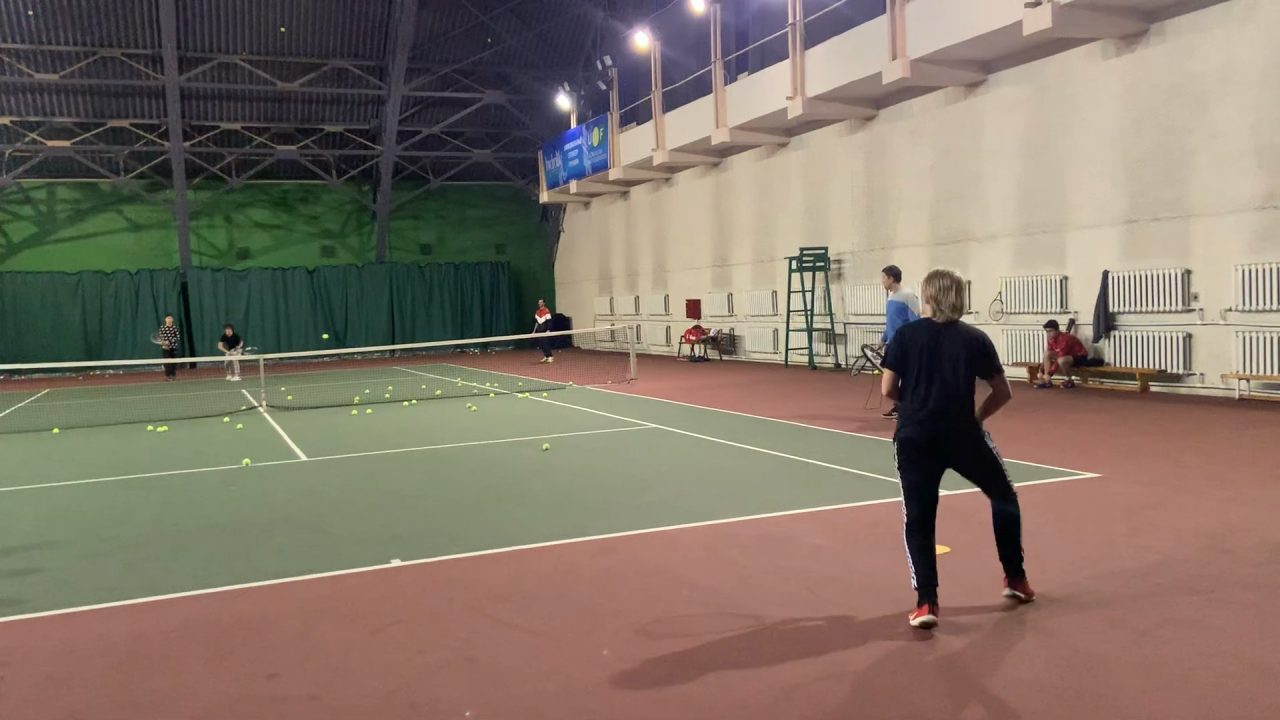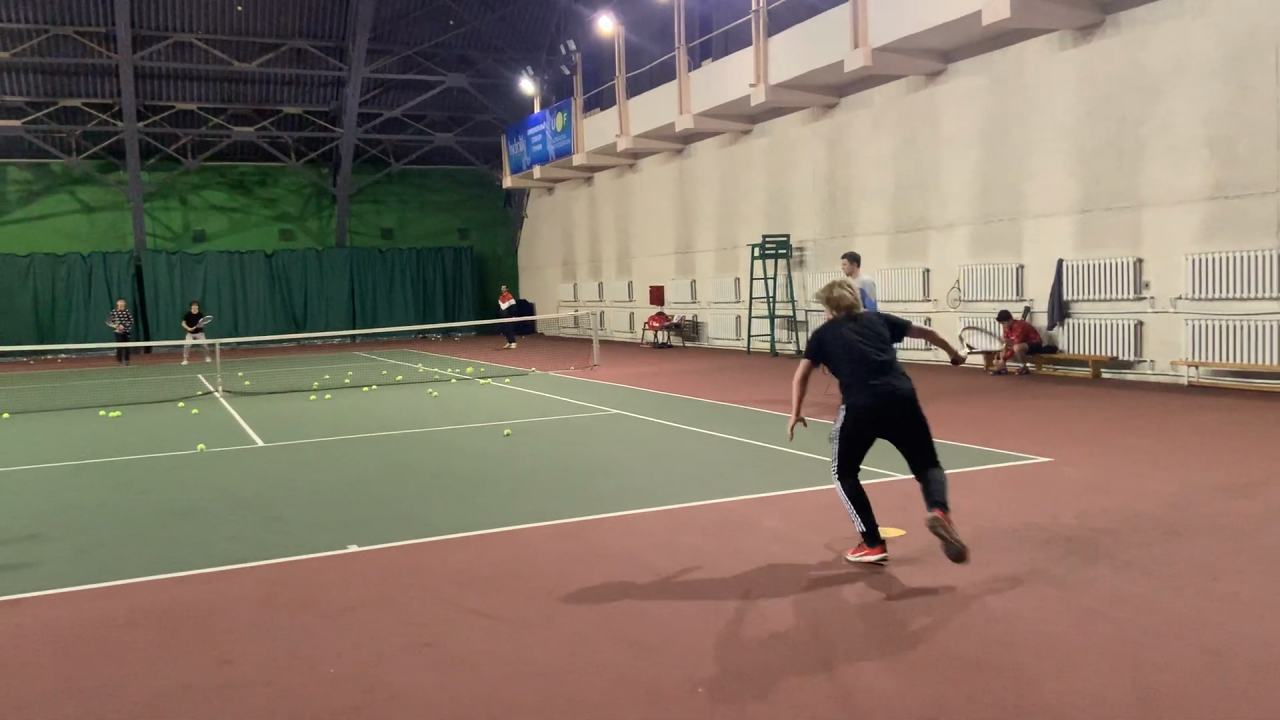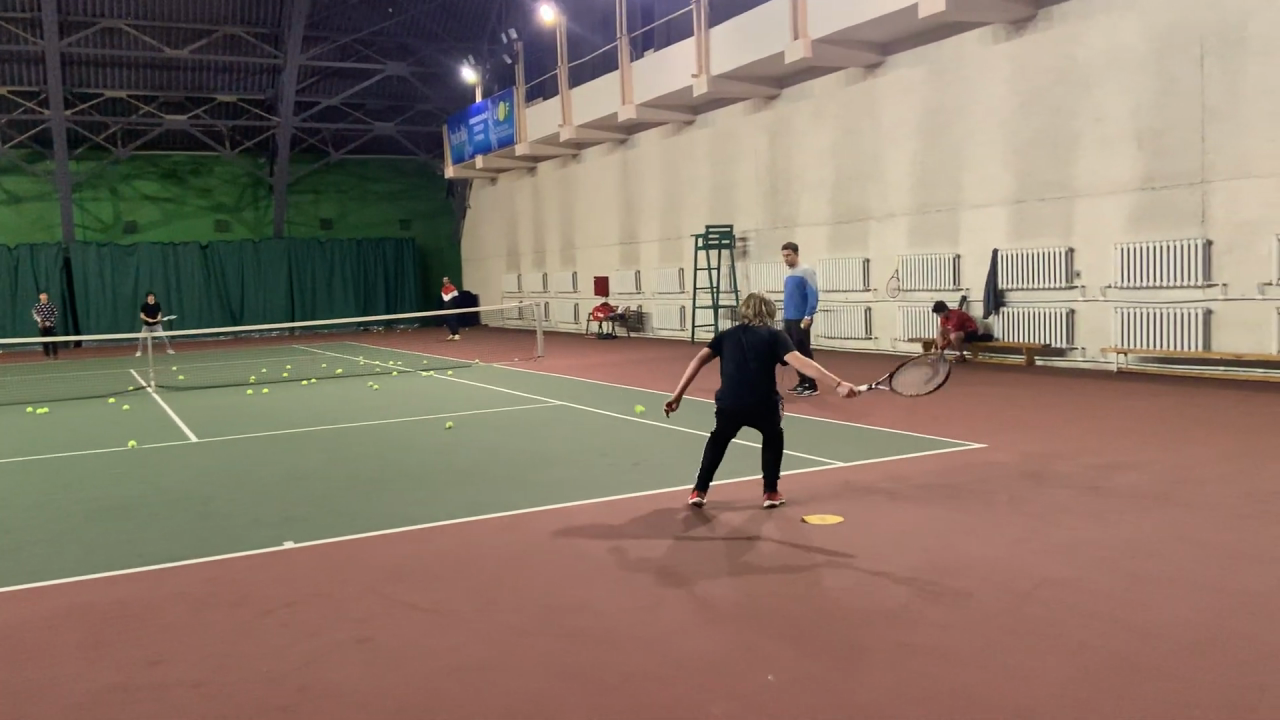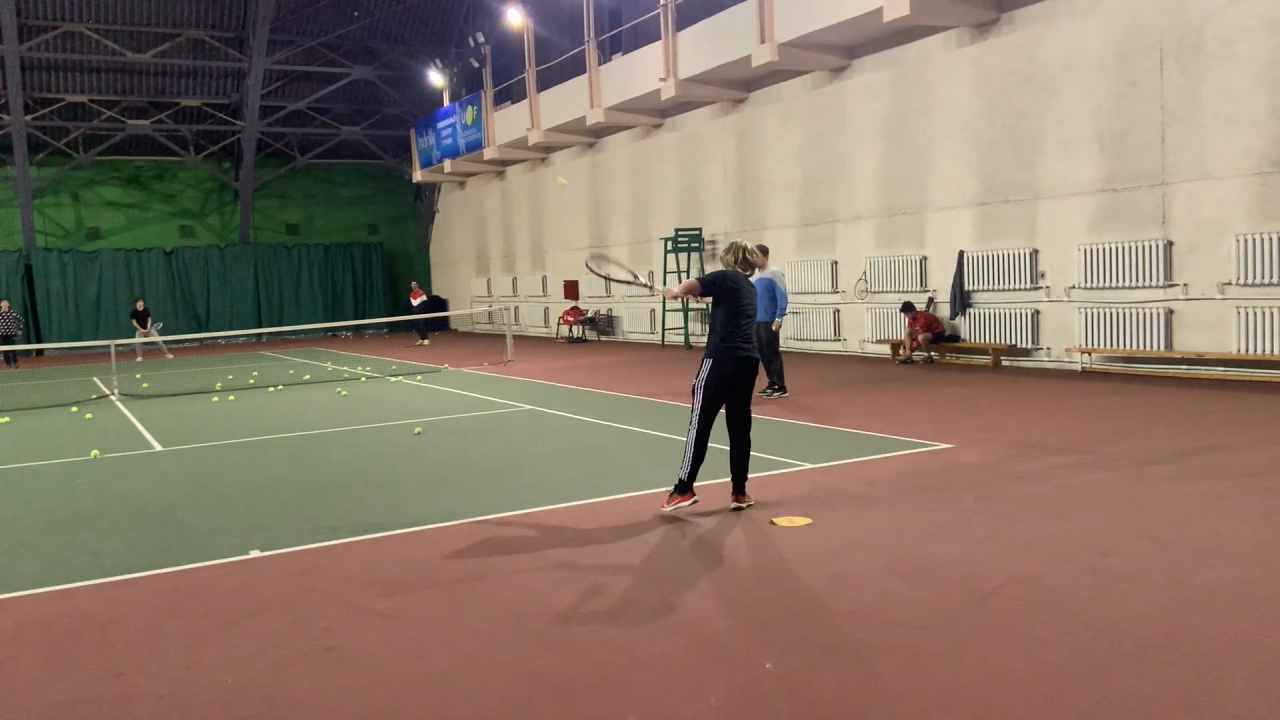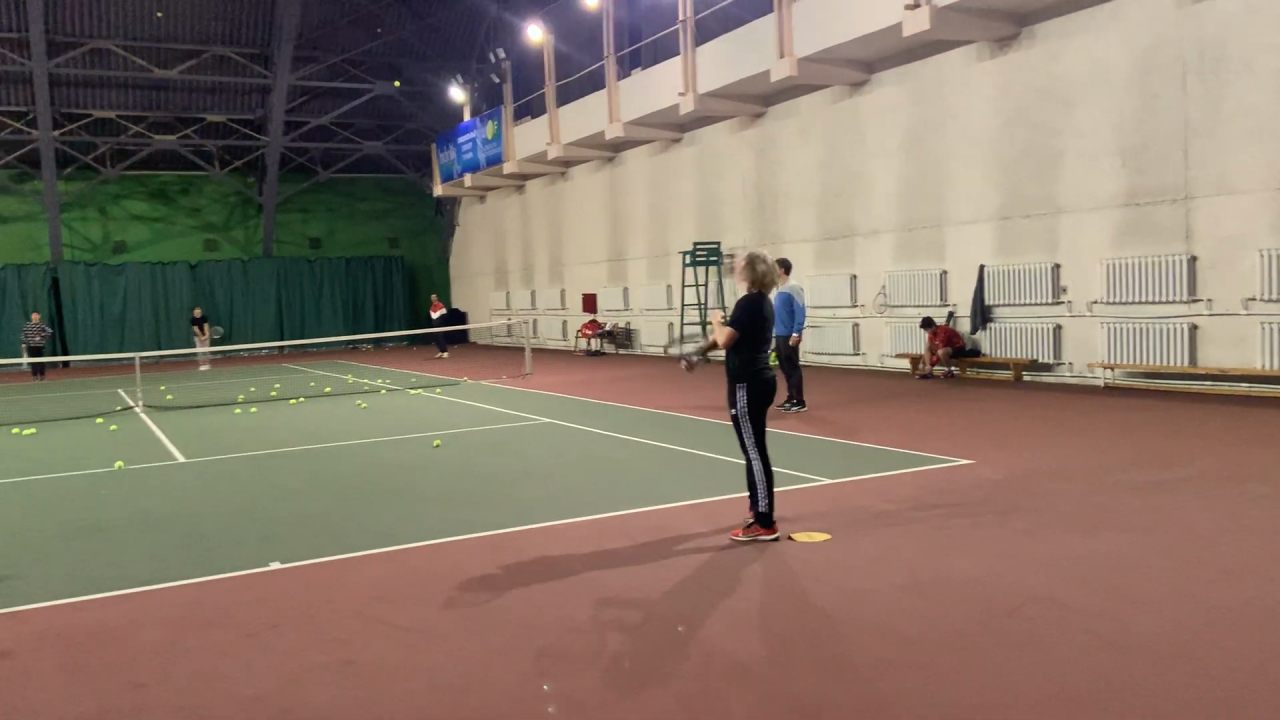
dt=0.5s
person 1, frame 1
left shoulder: (906, 334)
right shoulder: (976, 339)
left elbow: (888, 389)
right elbow: (1002, 393)
left hip: (914, 437)
right hip: (963, 435)
left knee: (919, 519)
right knee: (1002, 494)
left ankle: (926, 601)
right ankle: (1014, 577)
person 1, frame 2
left shoulder: (823, 334)
right shoulder: (879, 320)
left elbow: (801, 376)
right elbow: (926, 333)
left wrist: (795, 414)
right wrist: (953, 352)
left hip: (860, 406)
right hip: (901, 399)
left knee: (845, 473)
right knee: (928, 467)
left ankle: (872, 543)
right ankle: (939, 513)
person 1, frame 3
left shoulder: (726, 335)
right shoulder: (774, 336)
left elbow: (699, 360)
right elbow: (800, 362)
left wrist: (678, 393)
right wrist: (838, 384)
left hip: (730, 404)
right hip: (764, 403)
left knee: (718, 439)
right knee: (773, 436)
left ankle: (699, 491)
right ankle: (770, 490)
person 1, frame 4
left shoulder: (724, 277)
right shoulder: (749, 287)
left elbow: (684, 289)
left wrist: (675, 291)
left hip: (720, 360)
right hip: (748, 361)
left knee: (700, 424)
right knee: (740, 427)
left ankle: (684, 489)
right ankle: (739, 493)
person 1, frame 5
left shoulder: (748, 303)
right shoulder: (761, 303)
left elbow: (724, 340)
right elbow: (735, 342)
left wrist: (716, 321)
right wrist: (698, 351)
left hip: (747, 384)
right hip: (760, 381)
left knee: (754, 451)
right knee: (754, 448)
left ankle: (765, 523)
right ankle: (757, 508)
